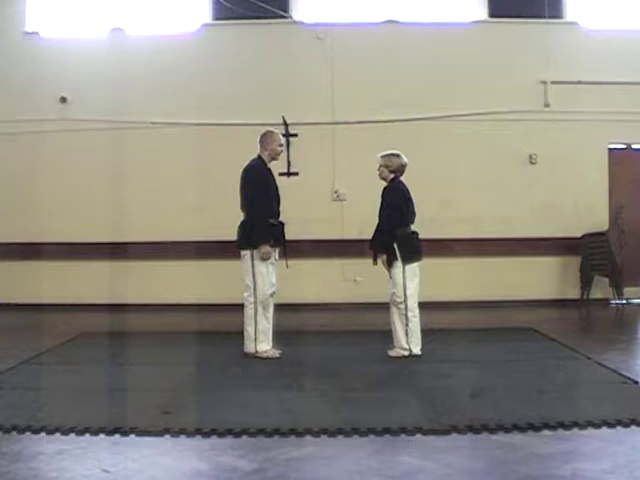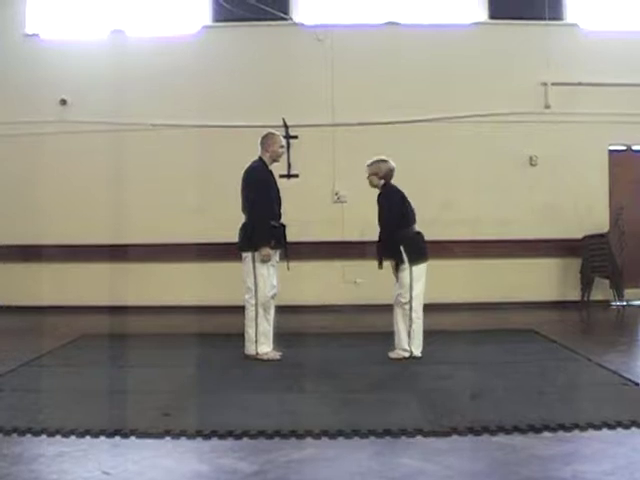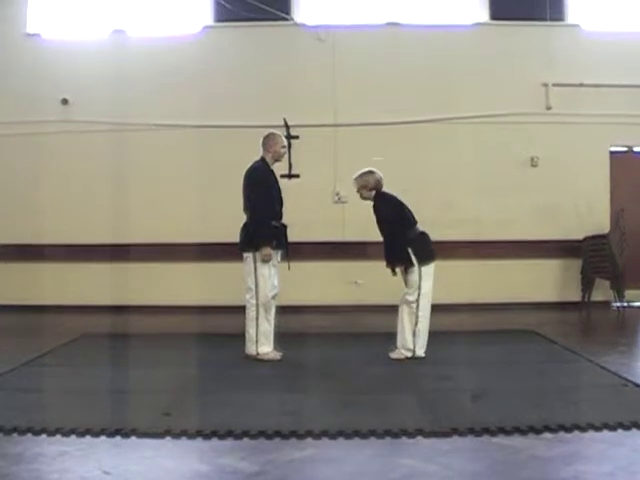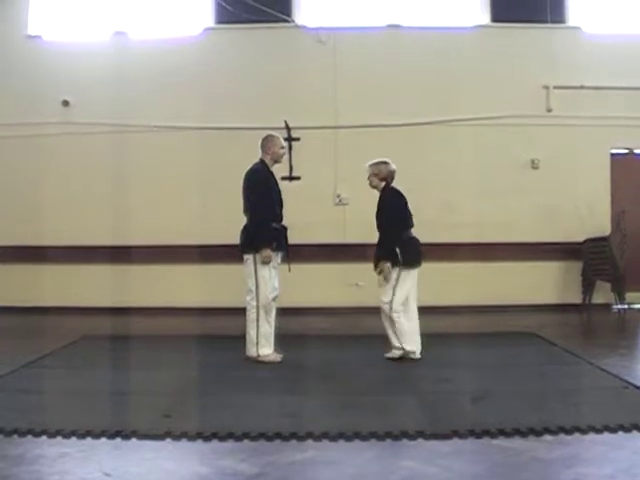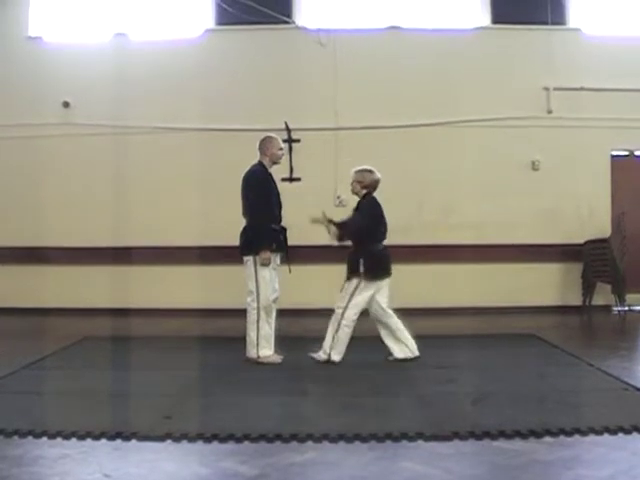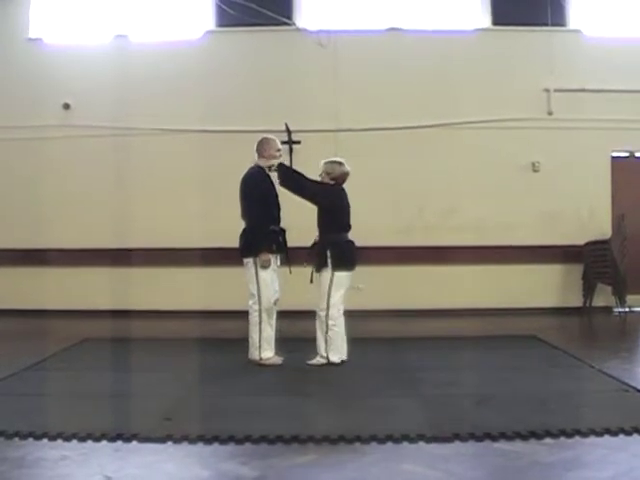
dt=0.4s
person 1, frame 1
left shoulder: (262, 170)
right shoulder: (255, 170)
right elbow: (254, 210)
right wrist: (263, 243)
left hip: (264, 240)
right hip: (257, 242)
left knee: (266, 292)
right knee: (258, 293)
left ankle: (262, 342)
right ankle: (256, 345)
person 1, frame 2
left shoulder: (263, 172)
right shoulder: (256, 172)
right elbow: (255, 212)
right wrist: (263, 245)
left hip: (265, 241)
right hip: (258, 243)
left knee: (267, 294)
right knee: (259, 295)
left ankle: (262, 344)
right ankle: (257, 347)
person 1, frame 3
left shoulder: (265, 172)
right shoulder: (258, 172)
right elbow: (256, 211)
right wrist: (264, 245)
left hip: (267, 242)
right hip: (259, 244)
left knee: (268, 294)
right knee: (260, 295)
left ankle: (263, 344)
right ankle: (257, 347)
person 1, frame 4
left shoulder: (265, 174)
right shoulder: (257, 174)
right elbow: (256, 214)
right wrist: (264, 246)
left hip: (267, 244)
right hip: (259, 245)
left knee: (268, 296)
right knee: (260, 297)
left ankle: (264, 346)
right ankle: (258, 349)
person 1, frame 5
left shoulder: (263, 175)
right shoulder: (256, 175)
right elbow: (255, 216)
right wrist: (263, 248)
left hip: (268, 245)
right hip: (259, 247)
left knee: (269, 298)
right knee: (260, 299)
left ankle: (264, 348)
right ankle: (258, 351)
person 1, frame 6
left shoulder: (262, 177)
right shoulder: (254, 178)
right elbow: (254, 218)
right wrist: (262, 250)
left hip: (267, 246)
right hip: (259, 248)
left knee: (269, 300)
right knee: (262, 300)
left ankle: (266, 350)
right ankle: (260, 353)
person 2, frame 1
left shoulder: (393, 190)
right shoulder: (399, 188)
left elbow: (388, 223)
left wrist: (382, 250)
right wrist: (385, 249)
left hip: (401, 252)
right hip: (404, 249)
left knee: (404, 299)
right knee: (399, 299)
left ankle: (410, 347)
right ankle: (405, 345)
person 2, frame 2
left shoulder: (388, 195)
right shoulder: (391, 193)
left elbow: (390, 229)
left wrist: (388, 256)
right wrist: (392, 255)
left hip: (410, 254)
right hip: (411, 252)
left knee: (409, 300)
right knee: (403, 300)
left ankle: (410, 348)
right ankle: (406, 346)
person 2, frame 3
left shoulder: (383, 203)
right shoulder: (384, 201)
left elbow: (393, 235)
left wrist: (398, 262)
right wrist: (399, 261)
left hip: (417, 255)
right hip: (416, 253)
left knee: (416, 302)
right knee: (409, 301)
left ankle: (414, 348)
right ankle: (407, 347)
person 2, frame 4
left shoulder: (389, 196)
right shoulder: (391, 195)
left elbow: (389, 231)
left wrist: (384, 258)
right wrist: (383, 256)
left hip: (401, 256)
right hip: (406, 254)
left knee: (389, 303)
right knee: (404, 304)
left ankle: (406, 346)
right ankle: (408, 347)
person 2, frame 5
left shoulder: (368, 205)
right shoulder: (369, 204)
left elbow: (356, 226)
right elbow: (356, 226)
left wrist: (336, 229)
right wrist: (330, 223)
left hip: (368, 266)
right hip: (376, 264)
left knee: (344, 309)
right knee: (380, 310)
left ankle: (330, 354)
right ankle: (407, 349)
person 2, frame 6
left shoulder: (333, 194)
right shoulder: (334, 194)
left elbow: (303, 186)
right elbow: (307, 185)
left wrist: (278, 167)
right wrist: (279, 170)
left hip: (335, 257)
right hip: (338, 254)
left knee: (328, 308)
right knee: (332, 308)
left ankle: (330, 355)
right ankle: (335, 352)
